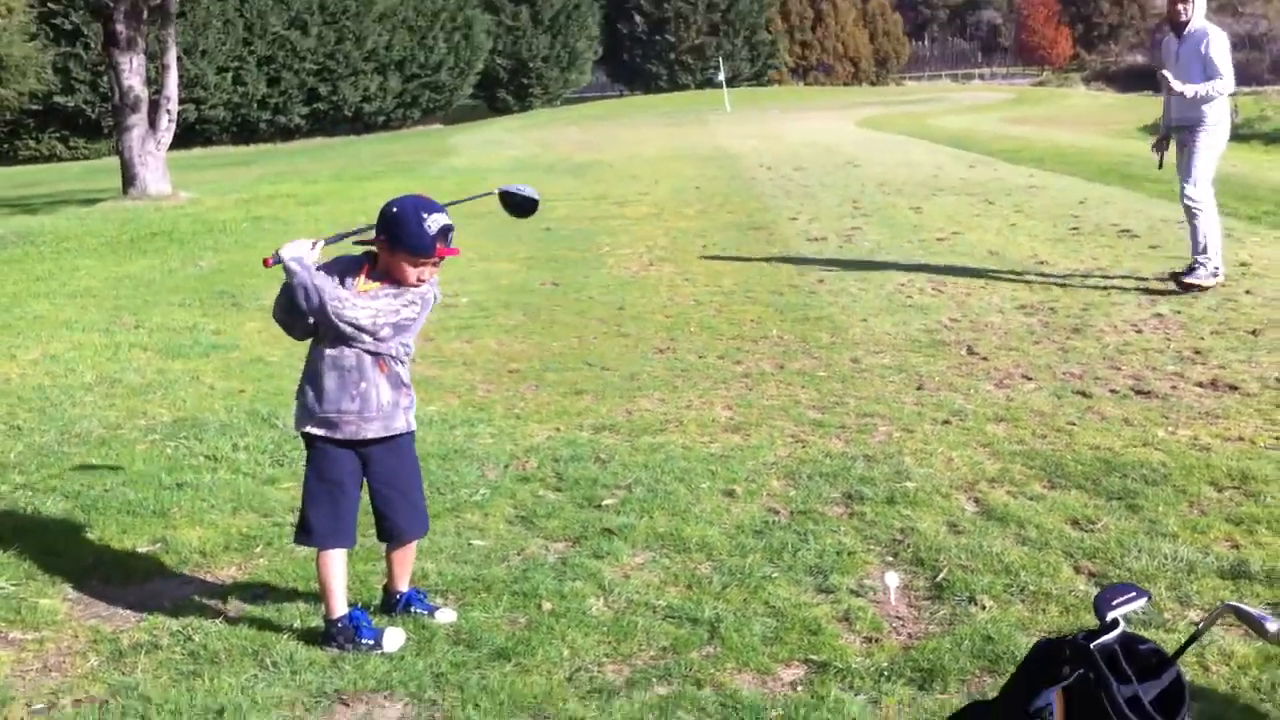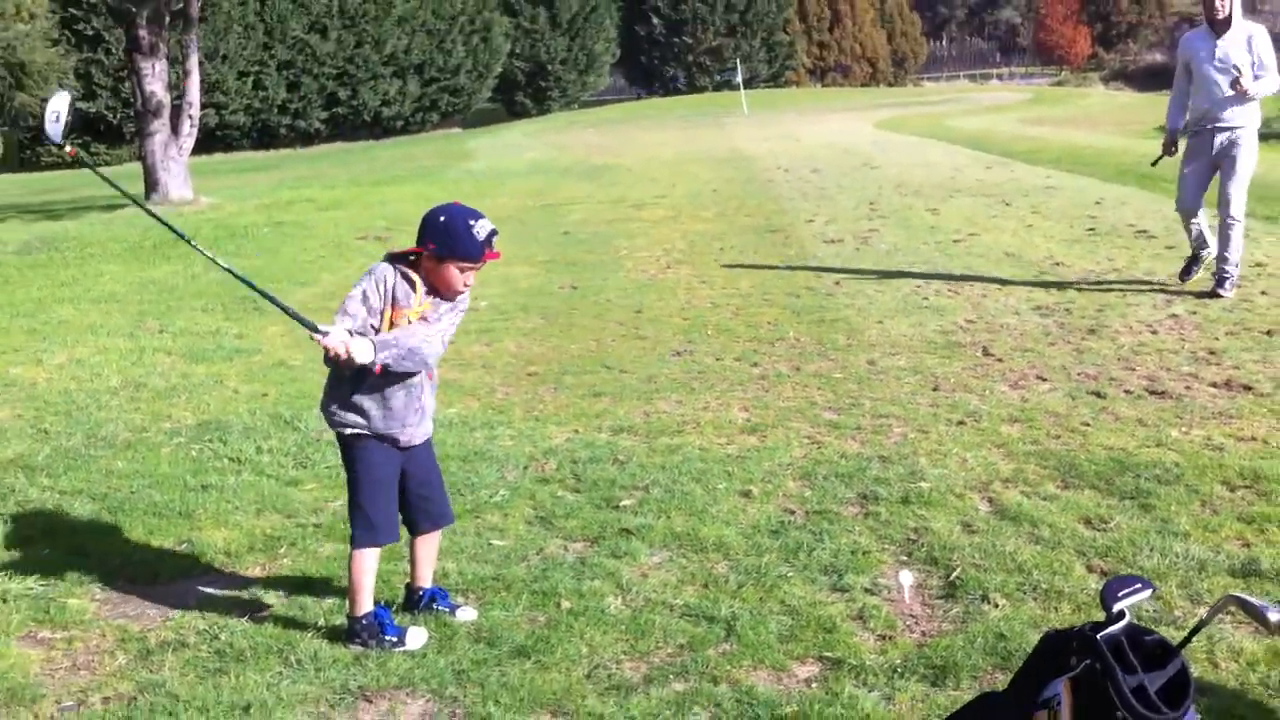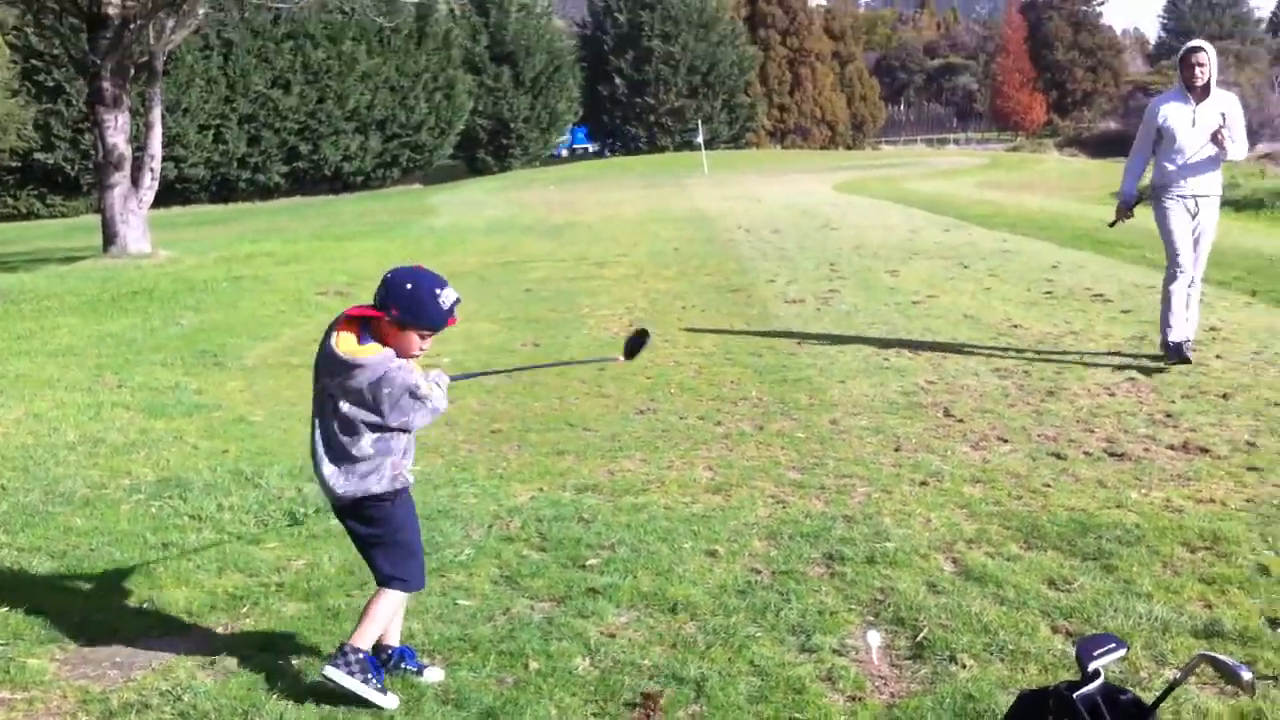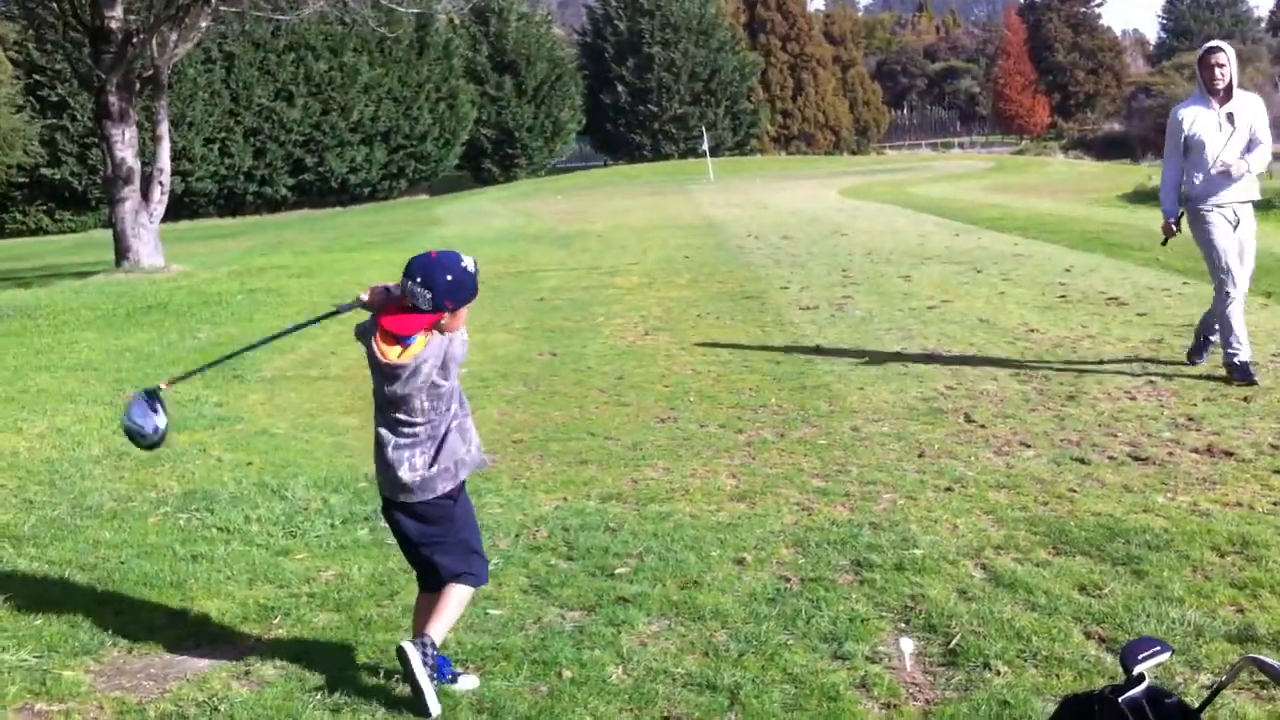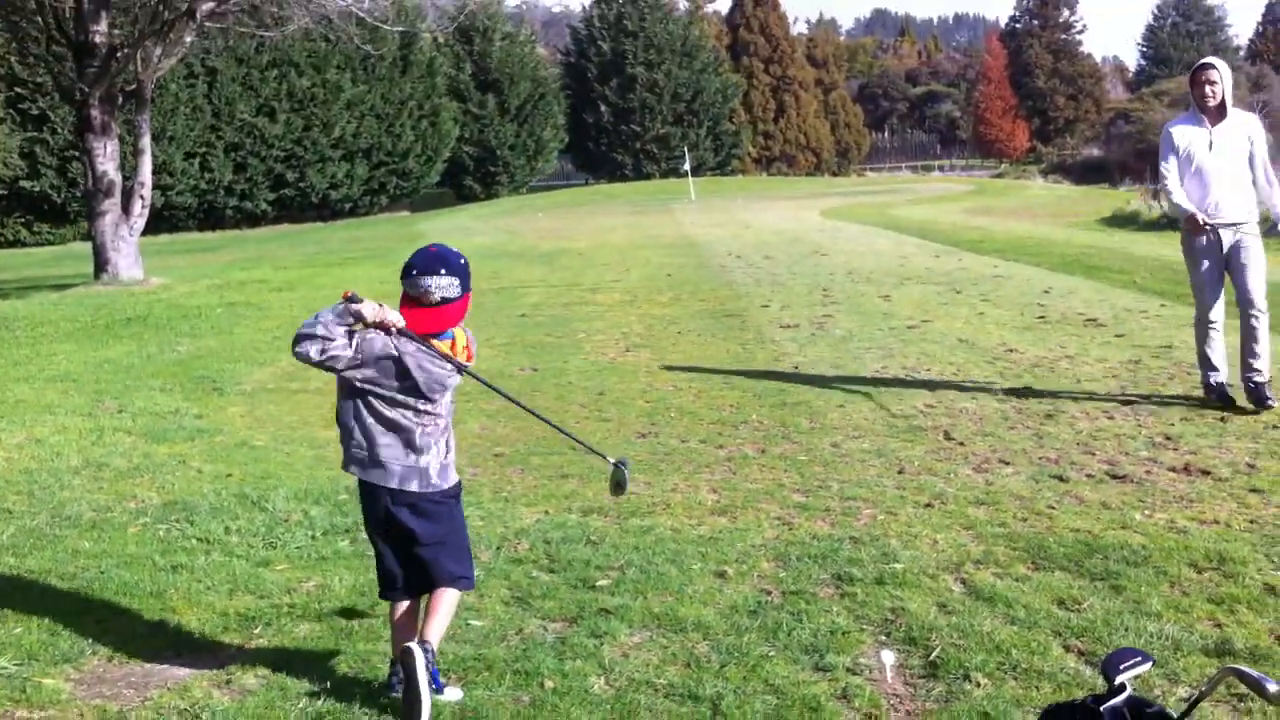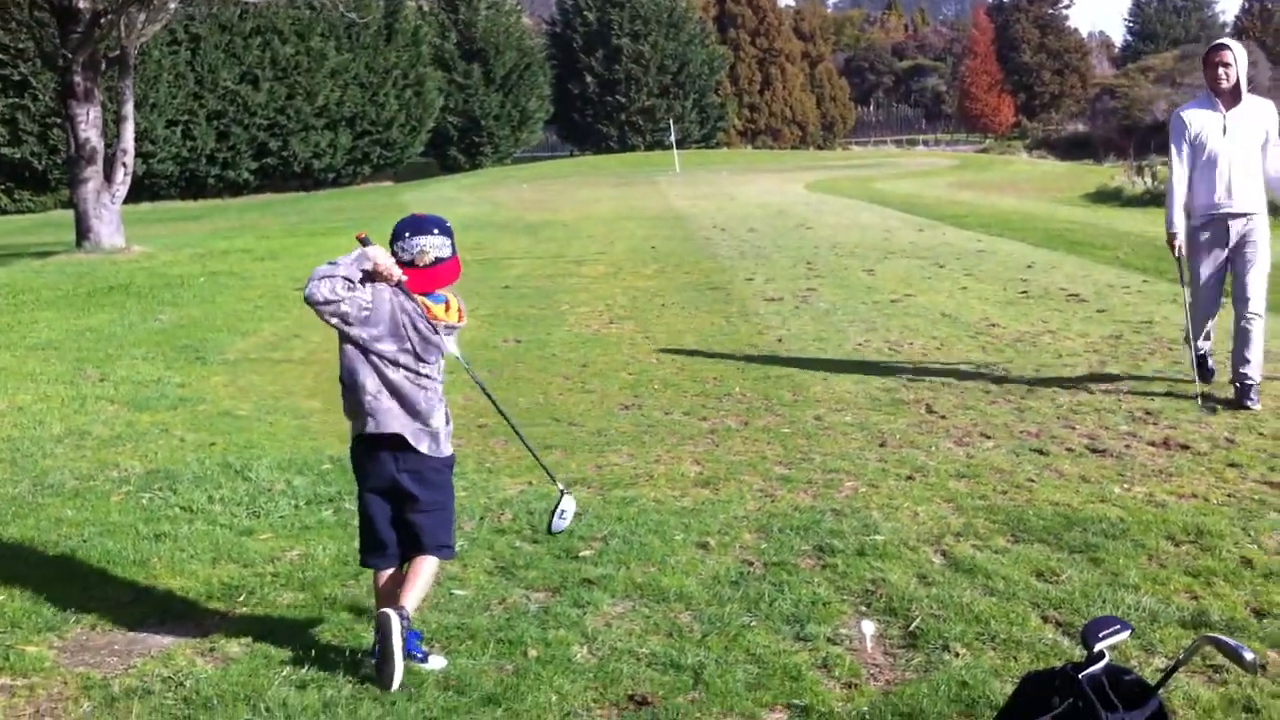
dt=0.3s
person 1, frame 1
left shoulder: (419, 295)
right shoulder: (342, 270)
left elbow: (344, 311)
right elbow: (295, 322)
left wrist: (297, 262)
right wrist: (300, 269)
left hip: (388, 426)
right hip: (329, 424)
left knee: (405, 520)
right knee: (332, 525)
left ankle: (399, 595)
right ankle: (341, 623)
person 1, frame 2
left shoulder: (454, 301)
right shoulder: (383, 279)
left elbow: (421, 352)
right elbow: (344, 333)
left wrist: (368, 348)
right wrist: (341, 345)
left hip: (409, 423)
right hip: (366, 422)
left knee: (431, 511)
right knee: (375, 524)
left ankle: (421, 591)
right ankle: (364, 622)
person 1, frame 3
left shoulder: (340, 338)
right shoulder: (395, 376)
right elbow: (429, 405)
left wrist: (422, 381)
right wrist: (437, 384)
left hip: (349, 480)
right hip: (377, 486)
left knee: (396, 568)
right knee: (404, 575)
left ankle: (388, 650)
right ankle: (353, 657)
person 1, frame 4
left shoulder: (381, 339)
right shoulder: (449, 350)
left wrist: (388, 302)
right wrist: (394, 303)
left hip: (396, 485)
right hip: (438, 487)
left knee: (434, 573)
right knee: (465, 571)
left ankle: (425, 658)
right ankle: (425, 645)
person 1, frame 5
left shoulder: (377, 345)
right shoulder: (462, 346)
left elbow: (307, 345)
left wrist: (357, 313)
right wrist: (383, 319)
left hip: (379, 485)
right hip: (433, 486)
left knee: (400, 584)
right knee: (451, 576)
left ankle: (404, 670)
right ankle: (424, 651)
person 1, frame 6
left shoulder: (379, 305)
right shoulder: (453, 312)
left elbow: (321, 291)
left wrist: (364, 259)
right wrist: (391, 276)
left hip: (379, 448)
right hip: (431, 449)
left knee: (388, 548)
right knee: (432, 545)
left ankle: (391, 638)
right ankle: (399, 623)
person 2, frame 1
left shoulder: (1210, 36)
right shoulder: (1169, 42)
left elbow: (1226, 82)
left wrist: (1186, 90)
right wrist: (1166, 129)
left hip: (1208, 127)
right hip: (1184, 128)
left knee: (1192, 193)
right knee: (1202, 195)
left ankle: (1205, 265)
right ankle: (1211, 265)
person 2, frame 2
left shoulder: (1254, 34)
right shoulder: (1190, 41)
right elbow: (1181, 88)
left wrist: (1251, 88)
right wrist: (1172, 130)
left hip: (1241, 133)
right hip: (1202, 132)
left knee: (1232, 208)
right knee: (1186, 204)
left ankle: (1227, 274)
right ankle: (1202, 249)
person 2, frame 3
left shoulder: (1227, 103)
right shoulder: (1160, 106)
left elbow: (1241, 148)
right elbow: (1140, 152)
left wrist: (1226, 147)
right wrist: (1127, 195)
left hip: (1207, 199)
right hip: (1170, 196)
left knee: (1193, 275)
right knee: (1179, 264)
left ankle: (1183, 338)
right ankle: (1172, 339)
person 2, frame 4
left shoulder: (1252, 105)
right shoulder: (1183, 114)
left elbow: (1263, 150)
right elbow: (1172, 166)
left wrist: (1243, 166)
right wrist: (1169, 213)
left hip: (1242, 208)
right hip: (1206, 210)
left knee: (1235, 285)
right knee: (1230, 282)
left ankle: (1206, 333)
right ankle: (1238, 359)
person 2, frame 5
left shoulder: (1248, 124)
right shoulder: (1175, 131)
right elbow: (1169, 180)
right wrist: (1188, 211)
left hip: (1243, 228)
right hip: (1200, 233)
right knee: (1209, 312)
right ankle: (1214, 380)
person 2, frame 6
right shoulder: (1186, 116)
right elbow: (1179, 173)
right wrist: (1175, 226)
right hip: (1206, 223)
right knee: (1204, 303)
left ankle: (1246, 383)
right ankle: (1199, 347)
